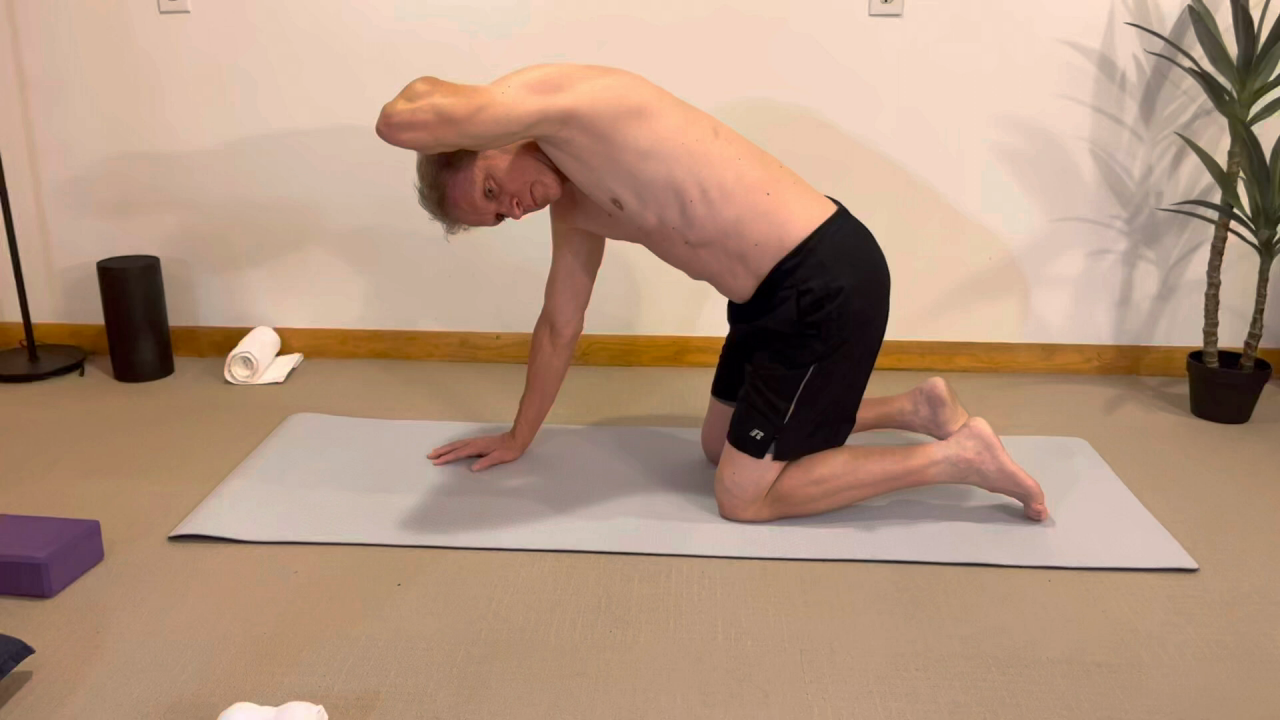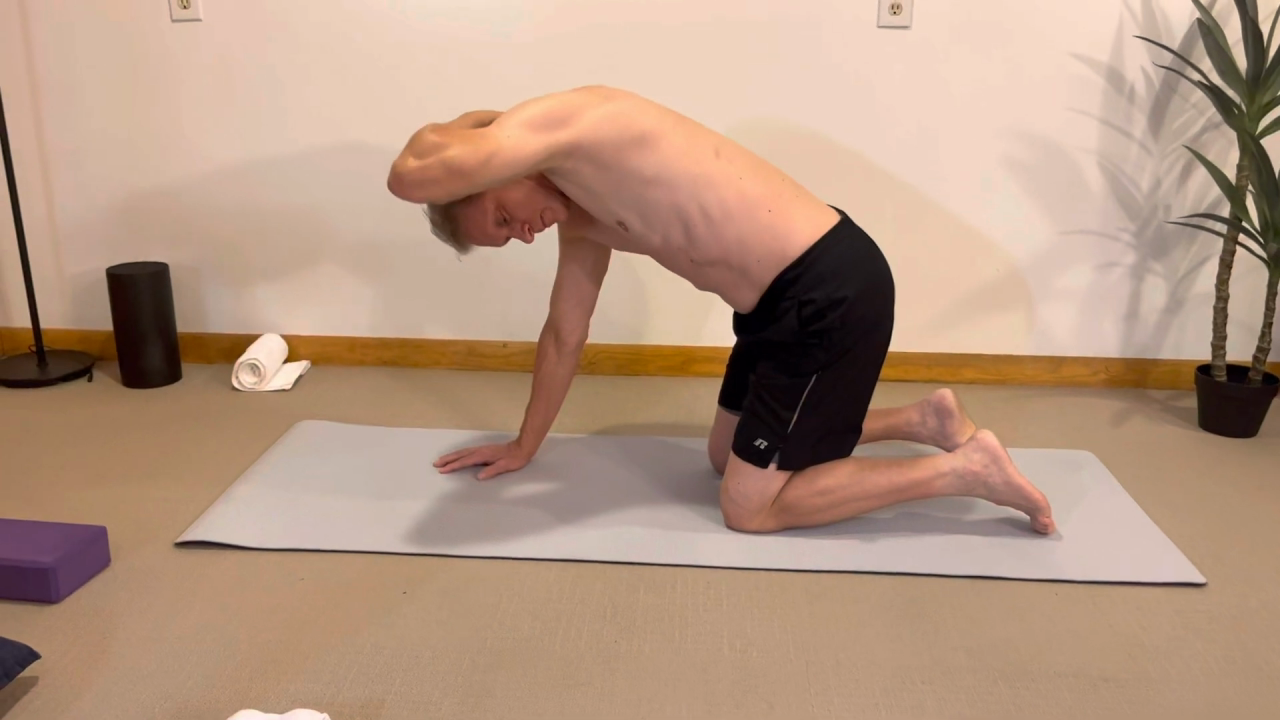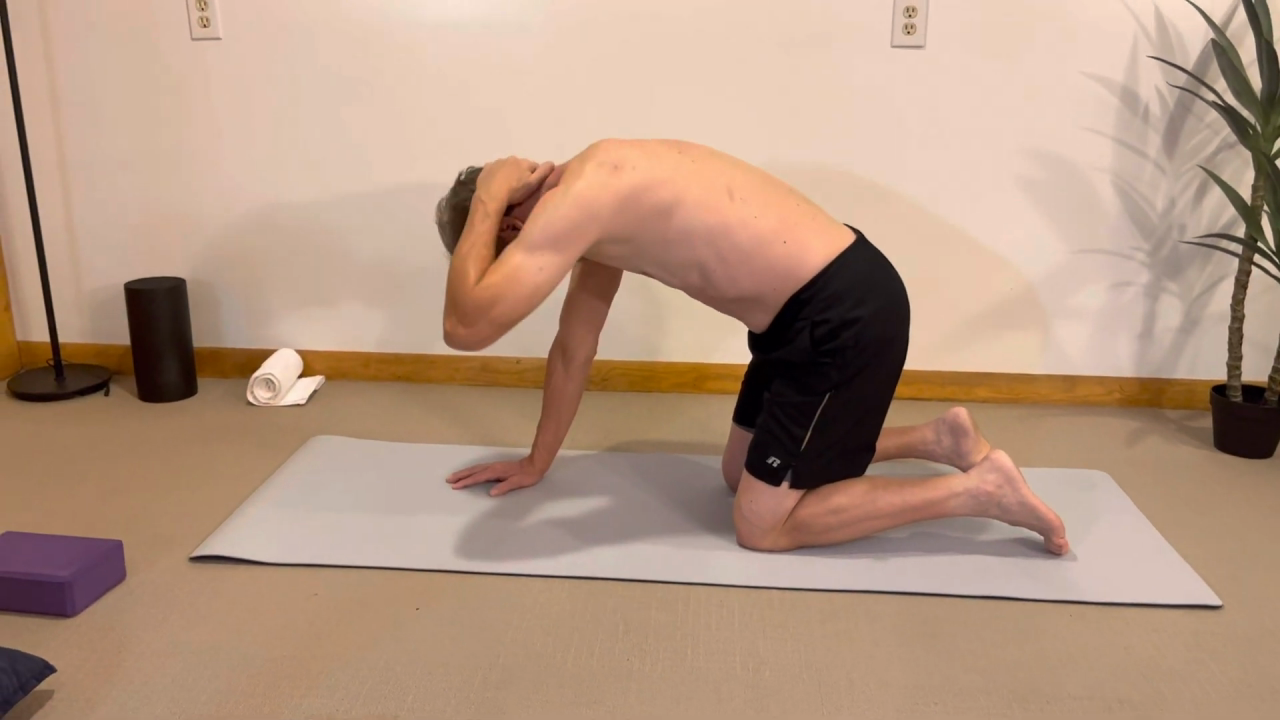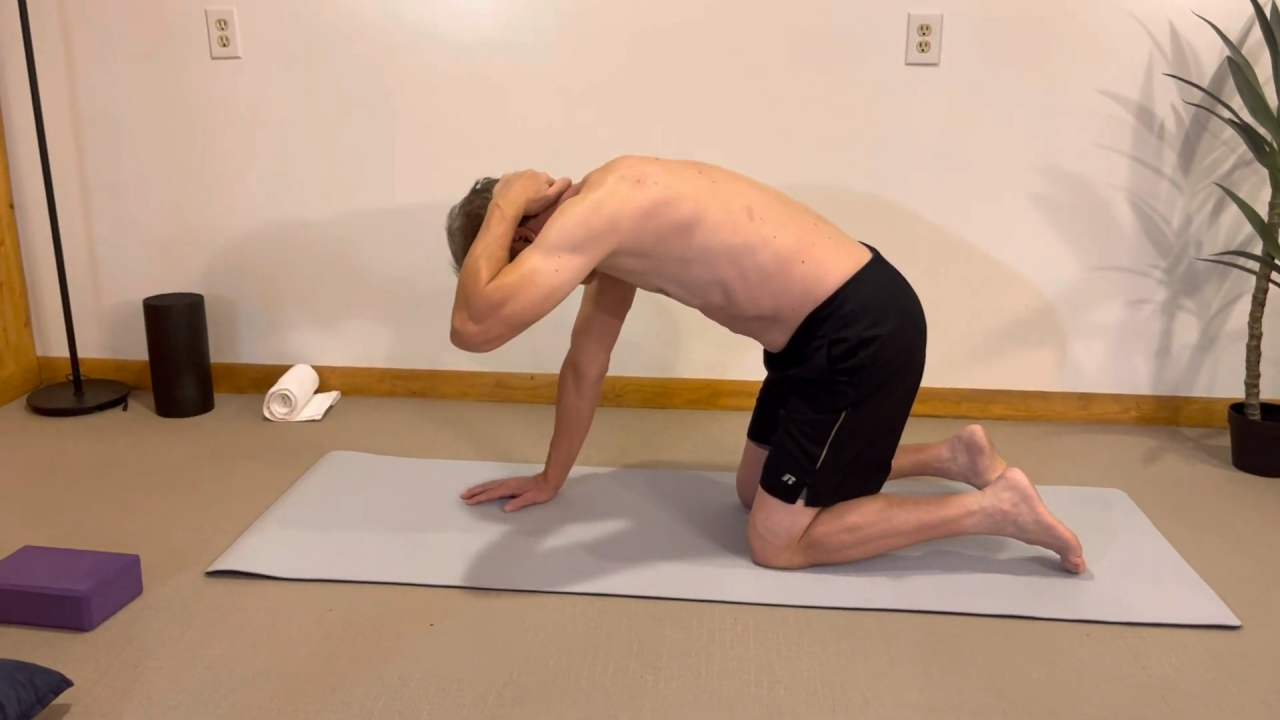
dt=0.7s
person 1, frame 1
left shoulder: (565, 95)
right shoulder: (574, 205)
left elbow: (400, 121)
right elbow: (559, 326)
left wrist: (451, 92)
right wrist: (517, 438)
left hip: (828, 282)
right hip: (778, 290)
left knee: (744, 496)
right knee: (721, 446)
left ankle: (959, 456)
right ankle: (915, 407)
person 1, frame 2
left shoulder: (565, 117)
right shoulder: (580, 212)
left elbow: (412, 177)
right elbow: (564, 334)
left wrist: (473, 127)
right wrist: (523, 446)
left hip: (831, 292)
right hip: (788, 293)
left knee: (749, 506)
right knee: (727, 455)
left ankle: (967, 468)
right ankle: (922, 419)
person 1, frame 3
left shoulder: (577, 198)
right shoulder: (598, 209)
left elbow: (465, 329)
right elbow: (574, 348)
left wrist: (488, 195)
right wrist: (537, 462)
left hip: (845, 312)
right hip: (817, 303)
left knee: (763, 524)
right knee: (740, 472)
left ankle: (981, 490)
right ankle: (937, 437)
person 1, frame 4
left shoulder: (595, 210)
right shoulder: (612, 227)
left elbow: (474, 328)
right elbow: (585, 365)
left wrist: (505, 203)
right wrist: (551, 478)
left hip: (862, 332)
right hip: (832, 322)
left knee: (778, 542)
right knee: (755, 490)
left ankle: (997, 507)
right ankle: (952, 456)
